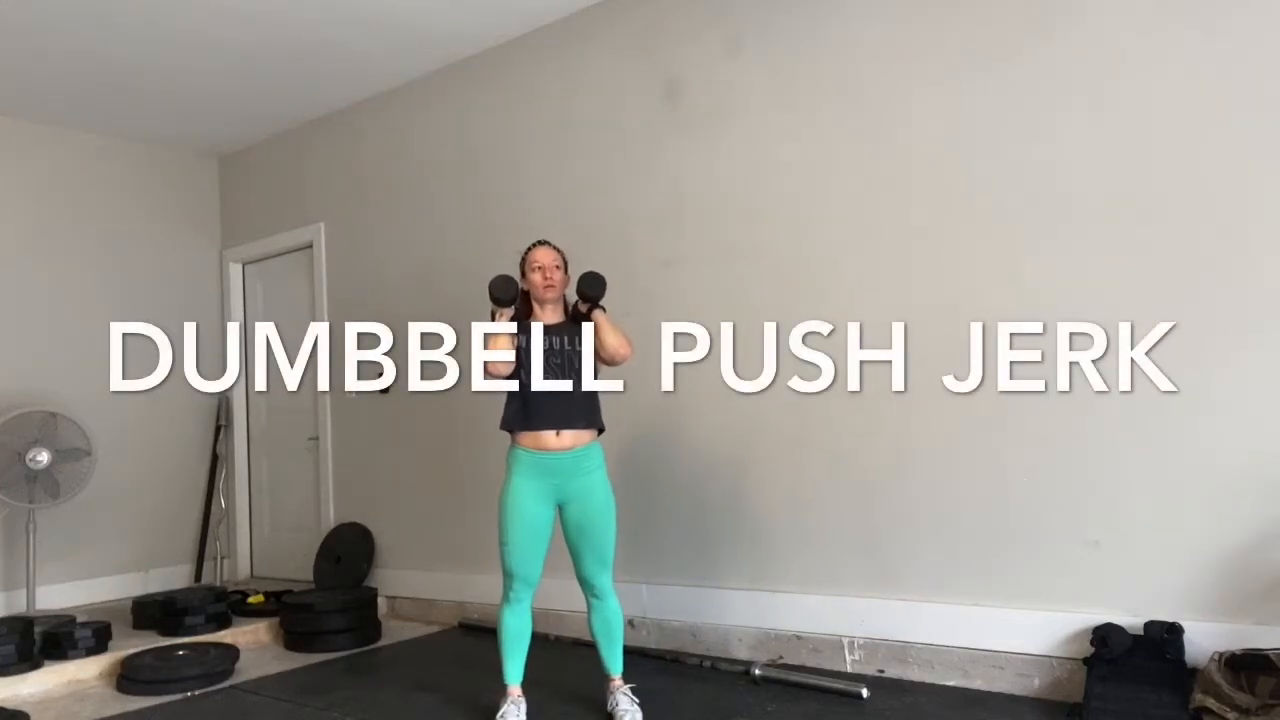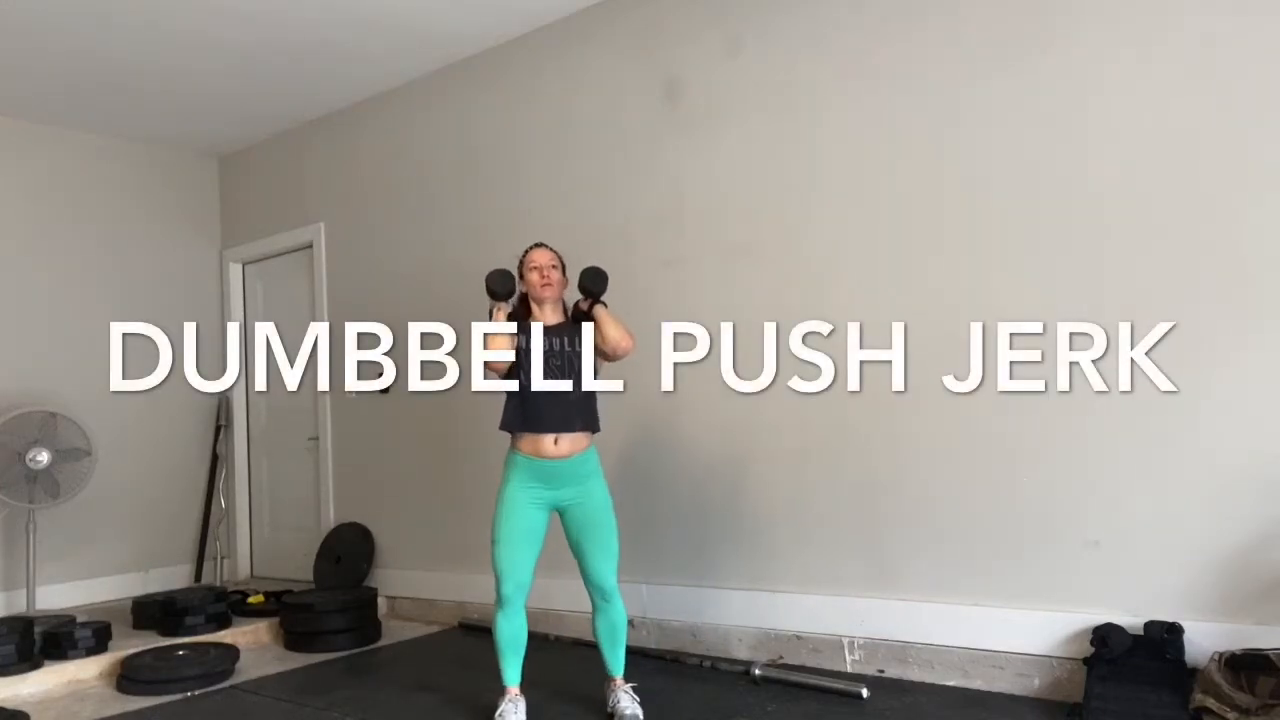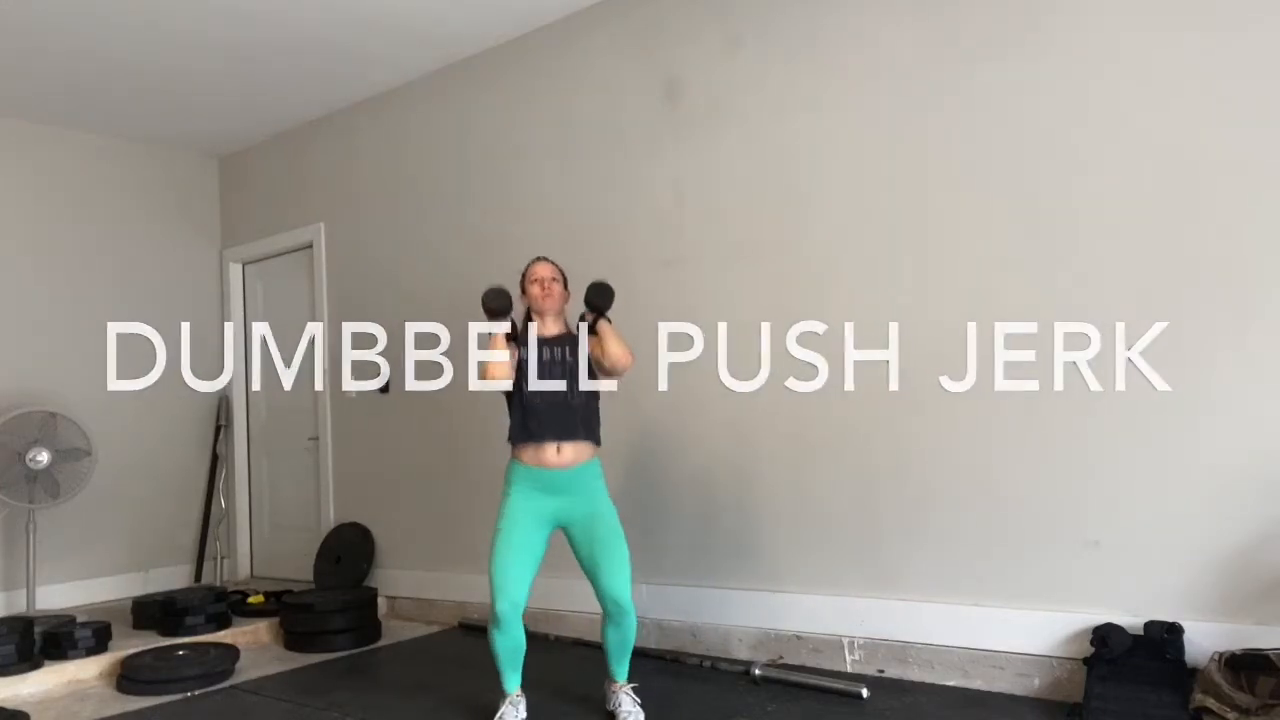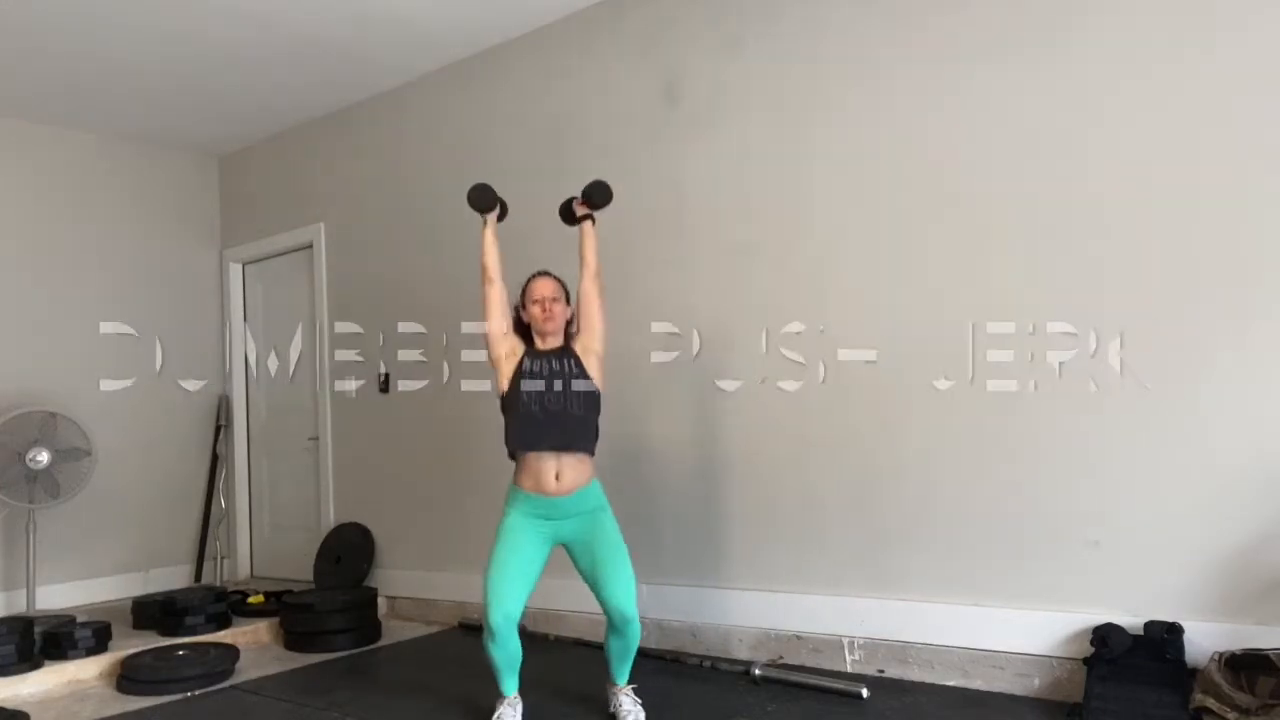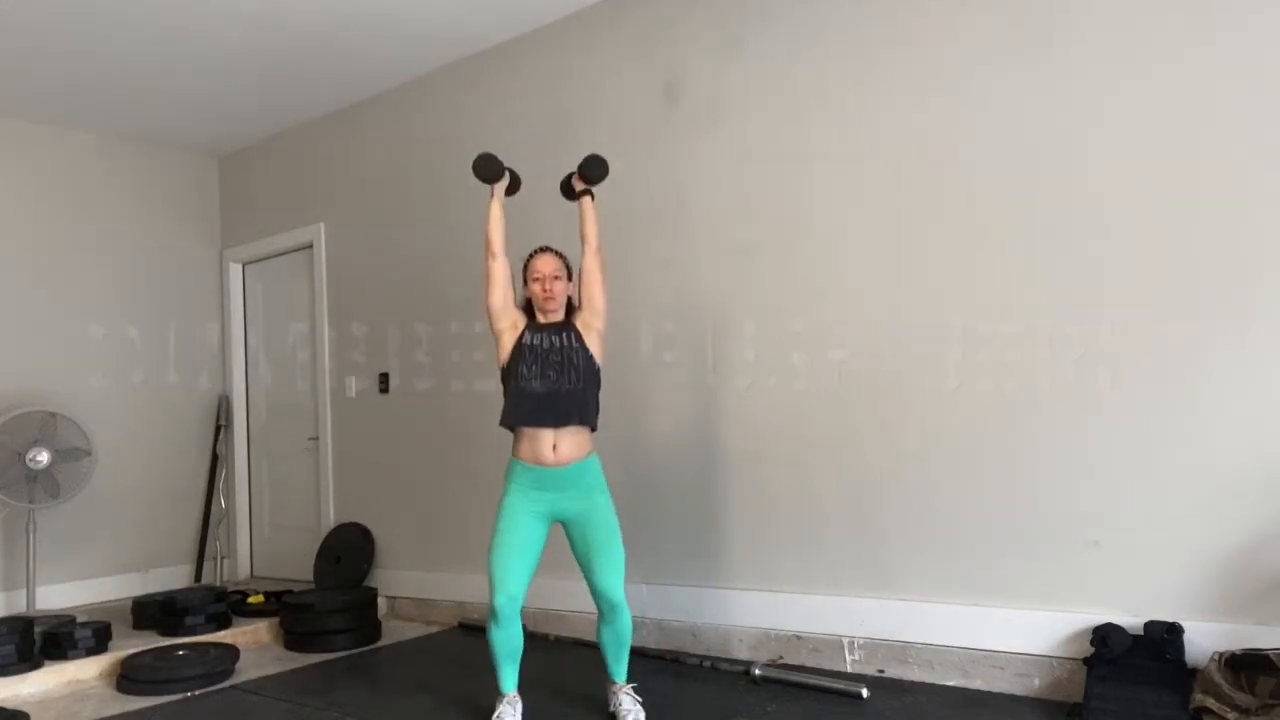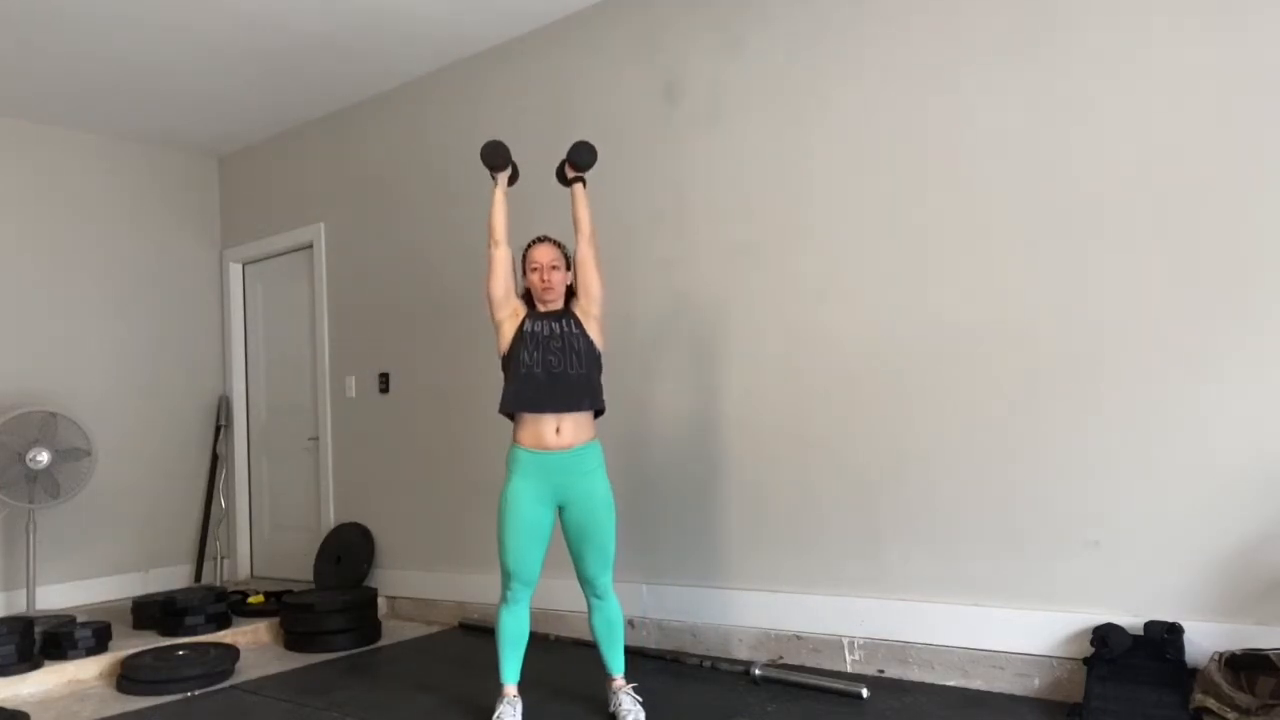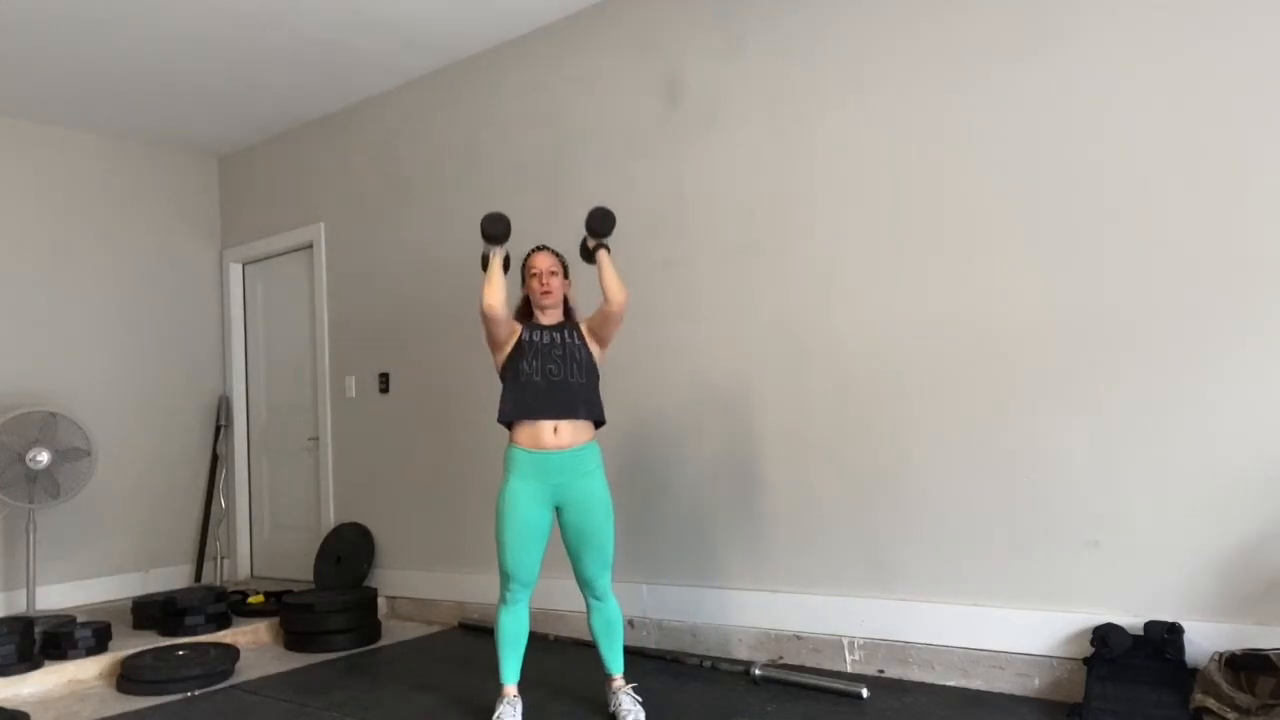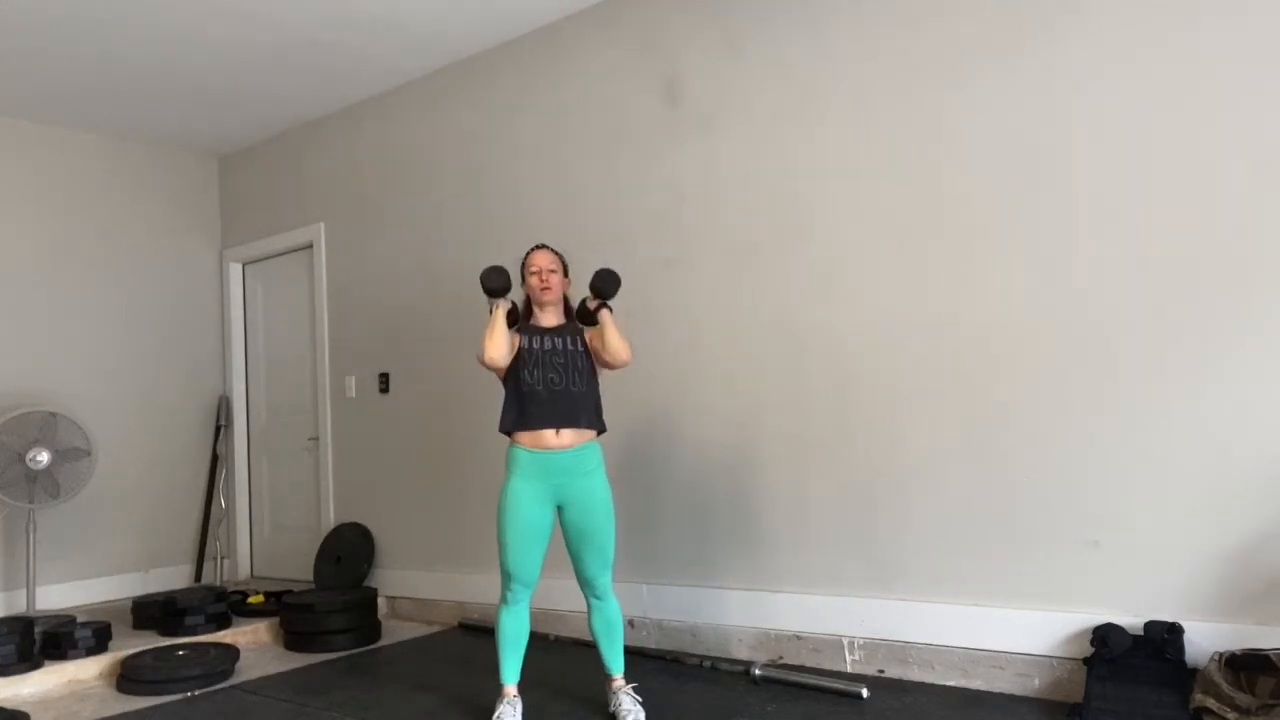
dt=0.4s
person 1, frame 1
left shoulder: (584, 330)
right shoulder: (514, 331)
left elbow: (620, 353)
right elbow: (496, 368)
left wrist: (594, 310)
right wrist: (502, 316)
left hip: (584, 467)
right hip: (528, 469)
left knee: (598, 583)
right knee: (518, 587)
person 1, frame 2
left shoulder: (584, 331)
right shoulder: (513, 331)
left elbow: (622, 346)
right elbow: (496, 363)
left wrist: (596, 305)
right wrist: (500, 312)
left hip: (582, 474)
right hip: (526, 477)
left knee: (604, 585)
right knee: (510, 589)
person 1, frame 3
left shoulder: (586, 346)
right shoulder: (515, 348)
left elbow: (621, 363)
right elbow: (495, 379)
left wrist: (600, 322)
right wrist: (500, 330)
left hip: (585, 488)
right hip: (527, 490)
left knee: (619, 597)
right knee: (505, 606)
person 1, frame 4
left shoulder: (585, 352)
right shoulder: (510, 356)
left elbow: (590, 276)
right elbow: (492, 280)
left wrist: (586, 220)
right wrist: (490, 221)
left hip: (586, 508)
right hip: (527, 513)
left knee: (624, 612)
right knee: (499, 618)
person 1, frame 5
left shoulder: (586, 330)
right shoulder: (513, 332)
left elbow: (593, 253)
right elbow: (496, 258)
left wrist: (584, 196)
right wrist: (497, 196)
left hip: (584, 485)
right hip: (525, 488)
left knee: (613, 597)
right knee: (503, 602)
person 1, frame 6
left shoulder: (585, 317)
right shoulder: (512, 320)
left elbow: (586, 241)
right elbow: (498, 246)
left wrist: (576, 184)
right wrist: (501, 185)
left hip: (584, 468)
right hip: (528, 470)
left knee: (598, 586)
right knee: (517, 588)
person 1, frame 7
left shoulder: (587, 335)
right shoulder: (511, 337)
left elbow: (617, 302)
right elbow: (491, 306)
left wrist: (599, 252)
right wrist: (497, 255)
left hip: (582, 469)
right hip: (525, 471)
left knee: (599, 586)
right knee: (515, 589)
person 1, frame 8
left shoulder: (587, 337)
right shoulder: (514, 339)
left elbow: (621, 357)
right elbow: (492, 359)
left wrist: (603, 310)
right wrist: (499, 308)
left hip: (584, 467)
right hip: (527, 470)
left knee: (599, 585)
right knee: (516, 588)
